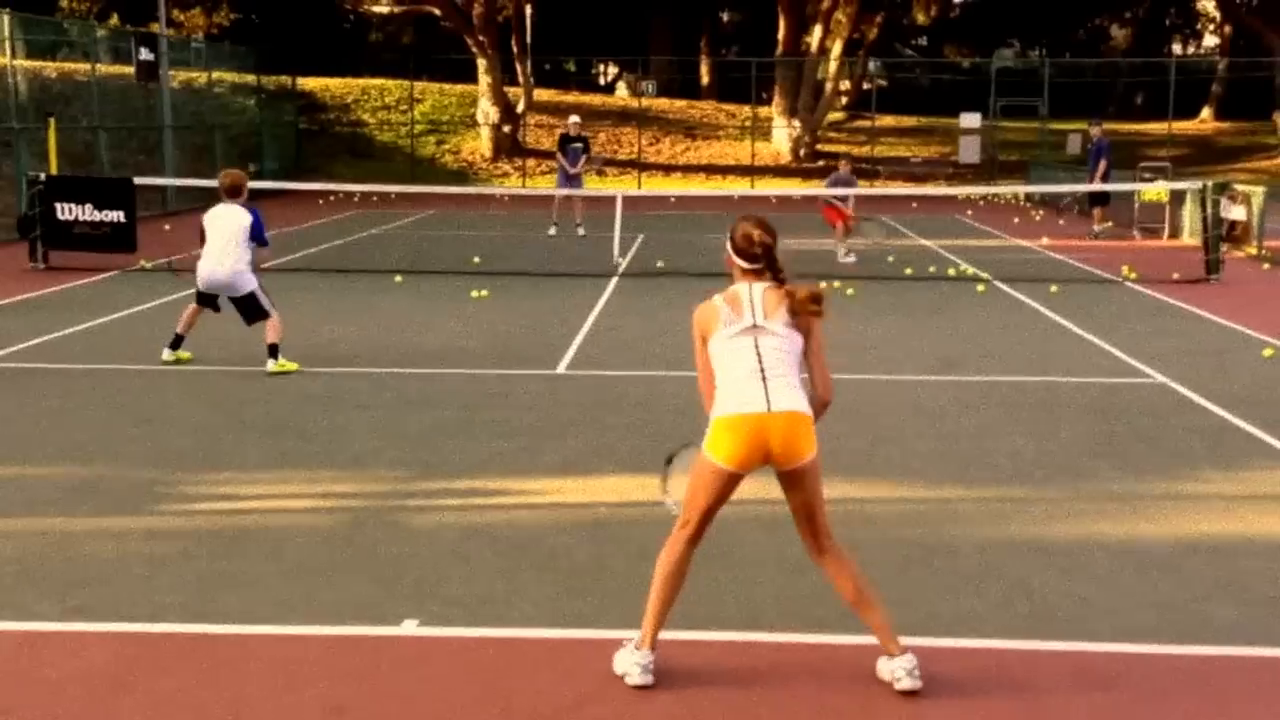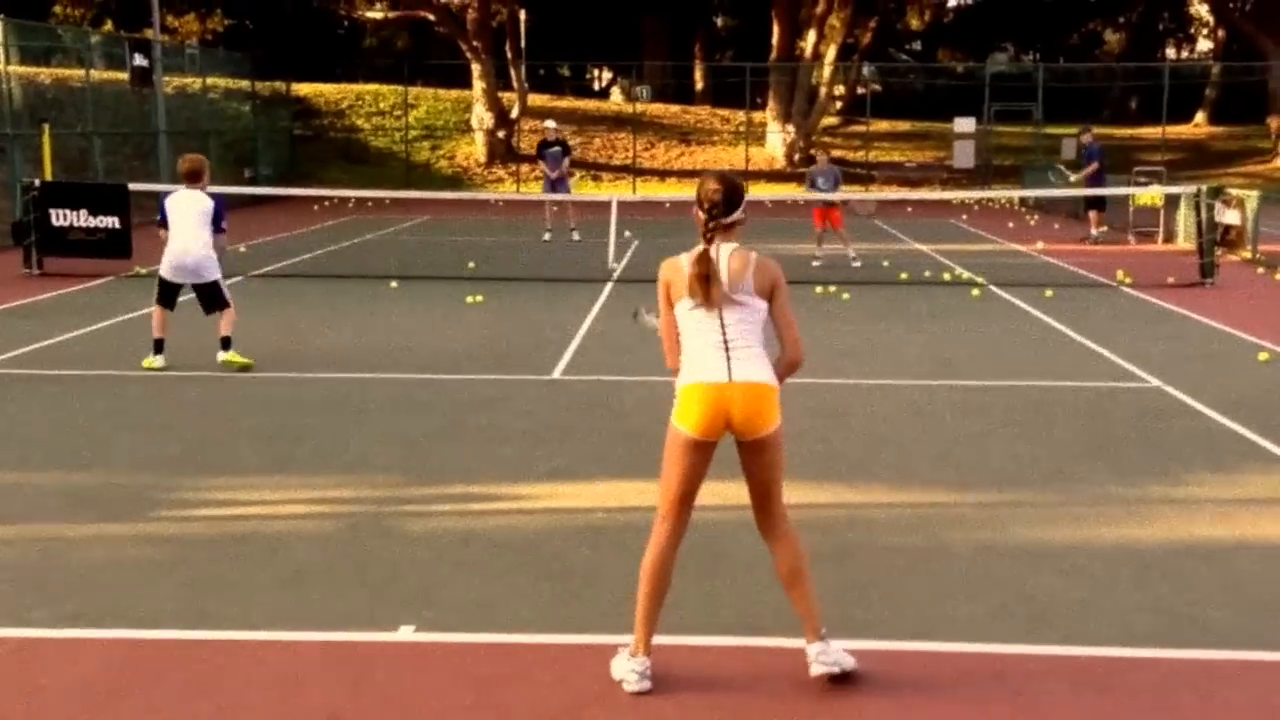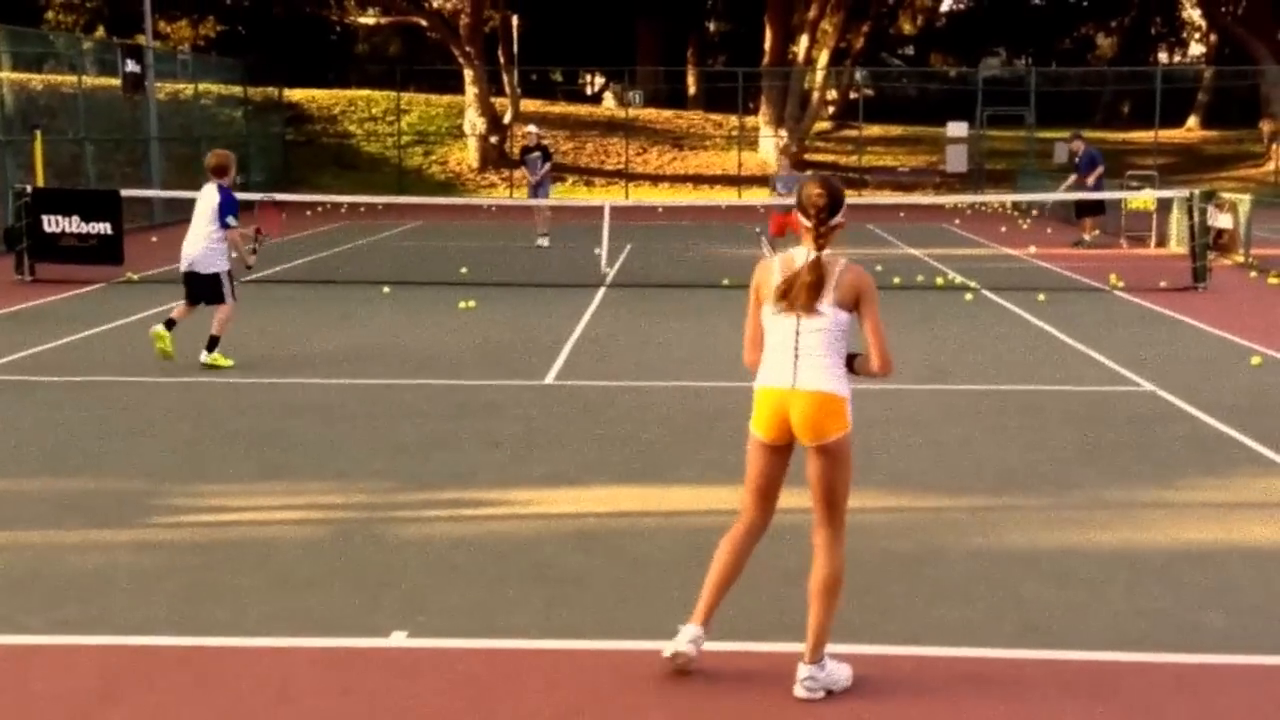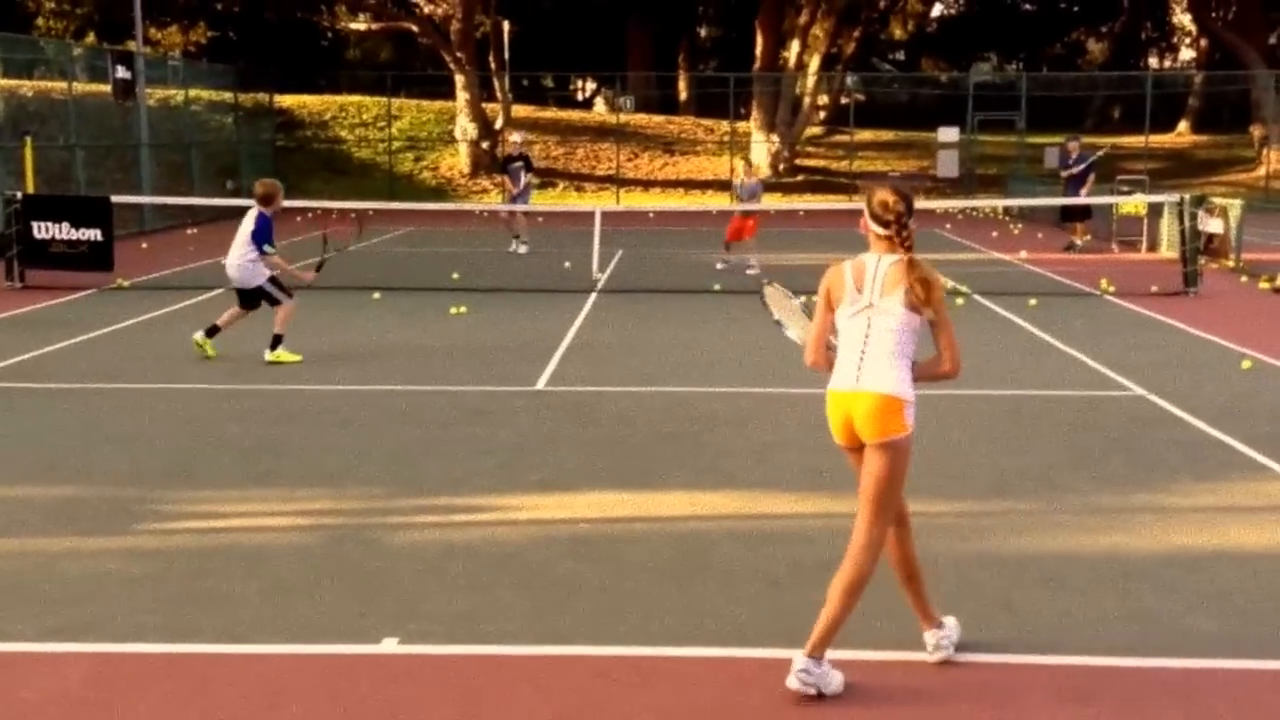
dt=0.4s
person 1, frame 1
left shoulder: (705, 312)
right shoulder: (798, 305)
right elbow: (824, 393)
left hip: (734, 428)
right hip: (793, 425)
left knee: (684, 535)
right knee: (824, 547)
left ankle: (643, 652)
right ankle: (896, 656)
person 1, frame 2
left shoulder: (672, 271)
right shoulder: (765, 269)
right elbow: (794, 355)
left hip: (698, 397)
right hip: (757, 397)
left knee: (667, 529)
right knee: (774, 525)
left ankle: (638, 657)
right ankle: (818, 645)
person 1, frame 3
left shoulder: (765, 272)
right shoulder: (856, 278)
left elbow: (751, 357)
right elbow: (881, 364)
left hip: (770, 401)
right hip: (825, 405)
left knee: (751, 522)
right knee: (829, 534)
left ankle: (694, 628)
right ankle: (814, 665)
person 1, frame 4
left shoulder: (836, 276)
right shoulder: (925, 281)
left elbow: (815, 357)
right elbow: (949, 365)
left hip: (841, 404)
right hip: (886, 406)
left knee: (895, 515)
right knee: (867, 538)
left ankle: (933, 628)
right ankle: (811, 657)
person 2, frame 1
left shoulder: (209, 215)
right shoulder: (250, 215)
right elbow: (262, 251)
right wrist: (251, 264)
left hip: (207, 273)
right hip: (238, 275)
left knee: (199, 305)
right knee: (271, 317)
left ankle: (172, 350)
right ankle: (274, 360)
person 2, frame 2
left shoulder: (168, 199)
right shoulder: (212, 202)
left elbow: (164, 234)
right elbow: (220, 238)
left hip: (174, 260)
right hip: (203, 261)
left knee: (161, 307)
right knee: (226, 309)
left ankle: (156, 355)
right ankle: (225, 351)
person 2, frame 3
left shoulder: (205, 191)
right shoulder: (227, 197)
right elbow: (230, 234)
left wrist: (245, 232)
right wrist: (246, 257)
left hip: (189, 253)
right hip: (210, 256)
left knee: (191, 303)
right knee: (226, 305)
left ankle: (164, 328)
right ankle: (209, 352)
person 2, frame 4
left shoulder: (256, 213)
right shoulder: (263, 225)
right elbow: (272, 260)
right wrist: (300, 275)
left hip: (237, 267)
right hip: (249, 271)
left knee: (245, 308)
right knee: (287, 303)
left ankle: (204, 337)
right ankle: (274, 350)
